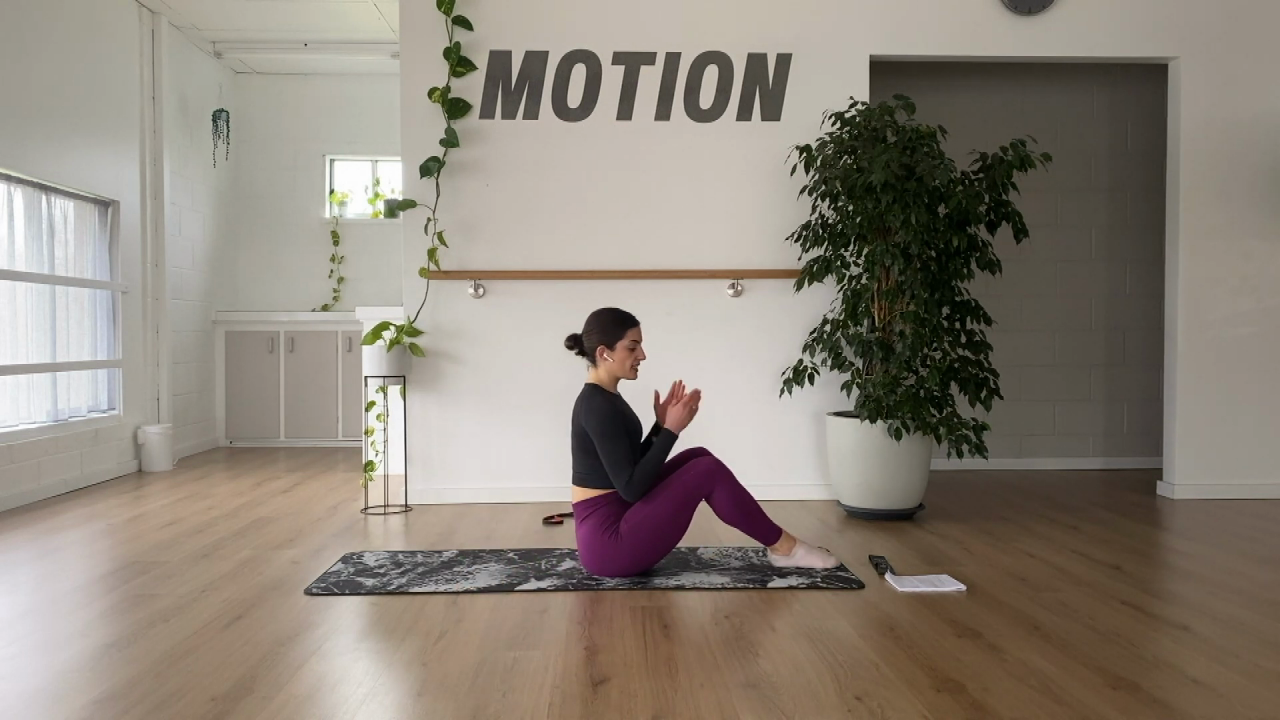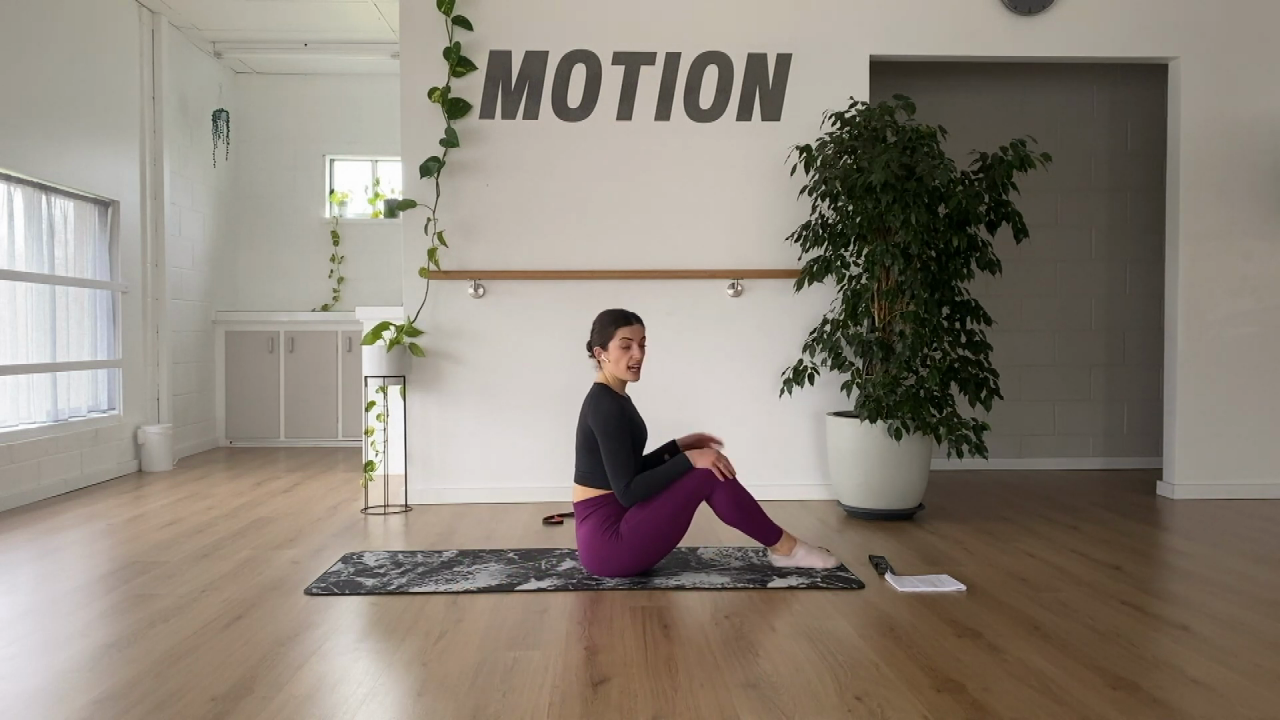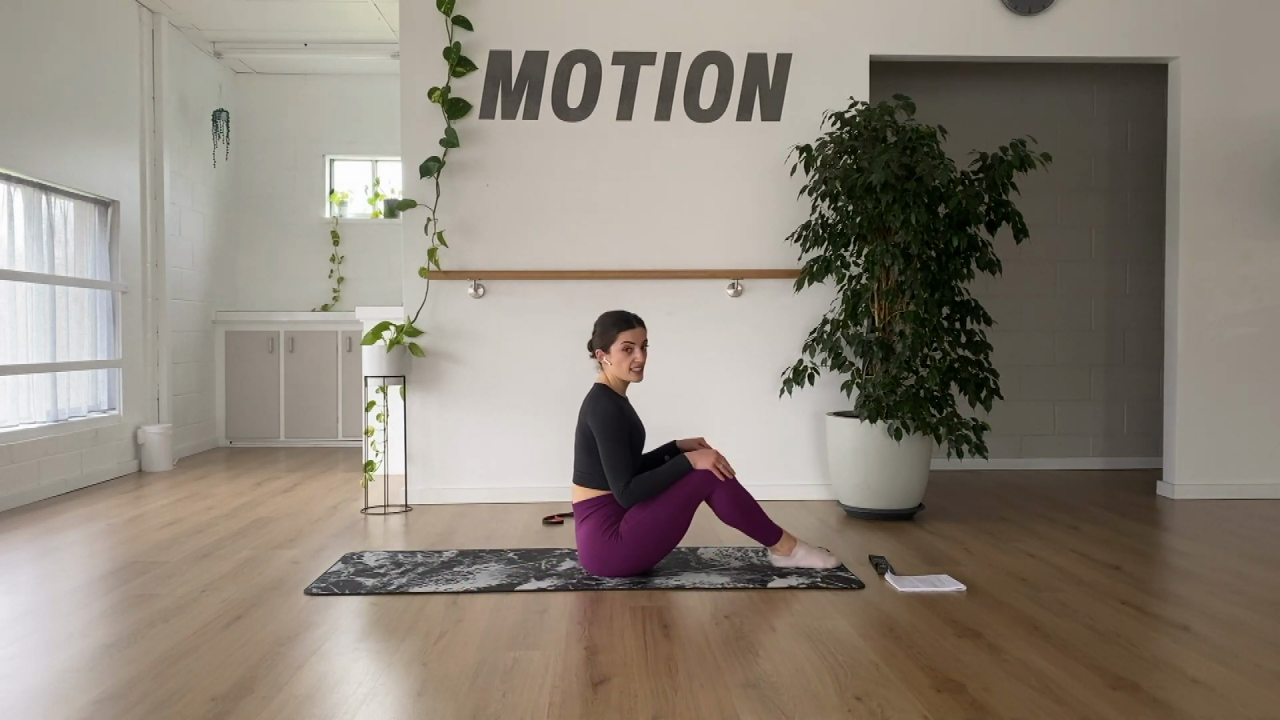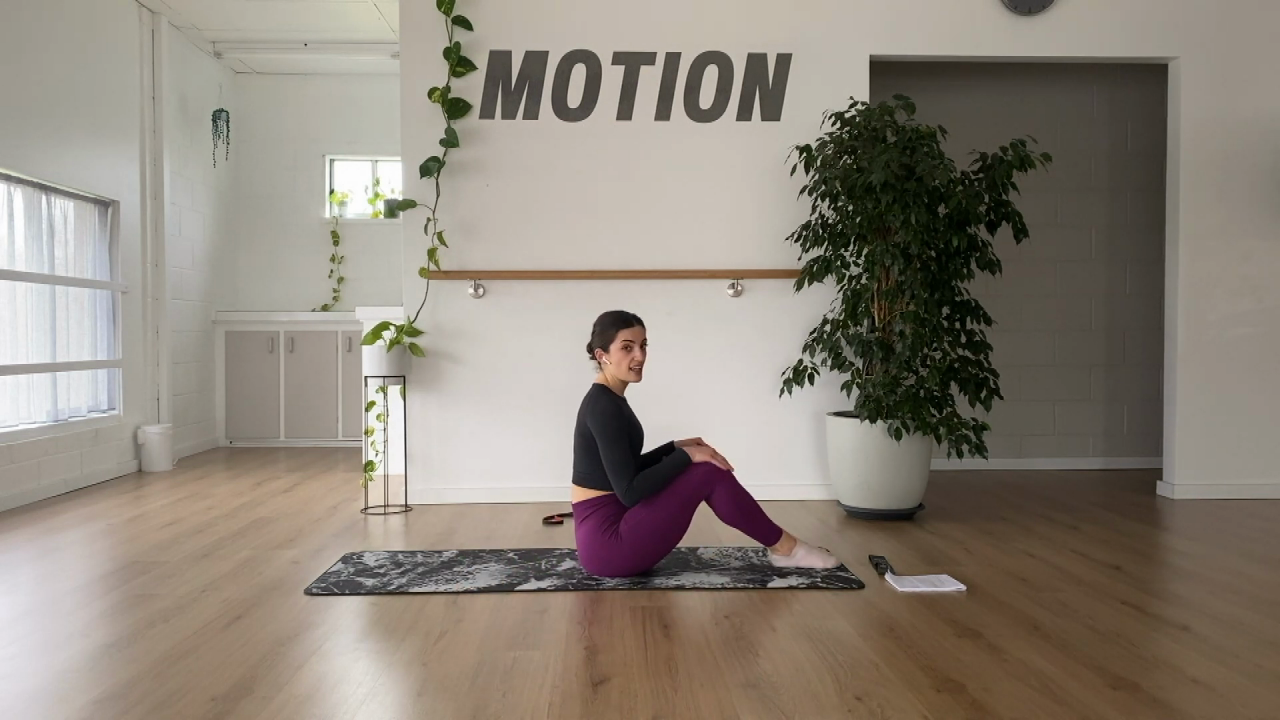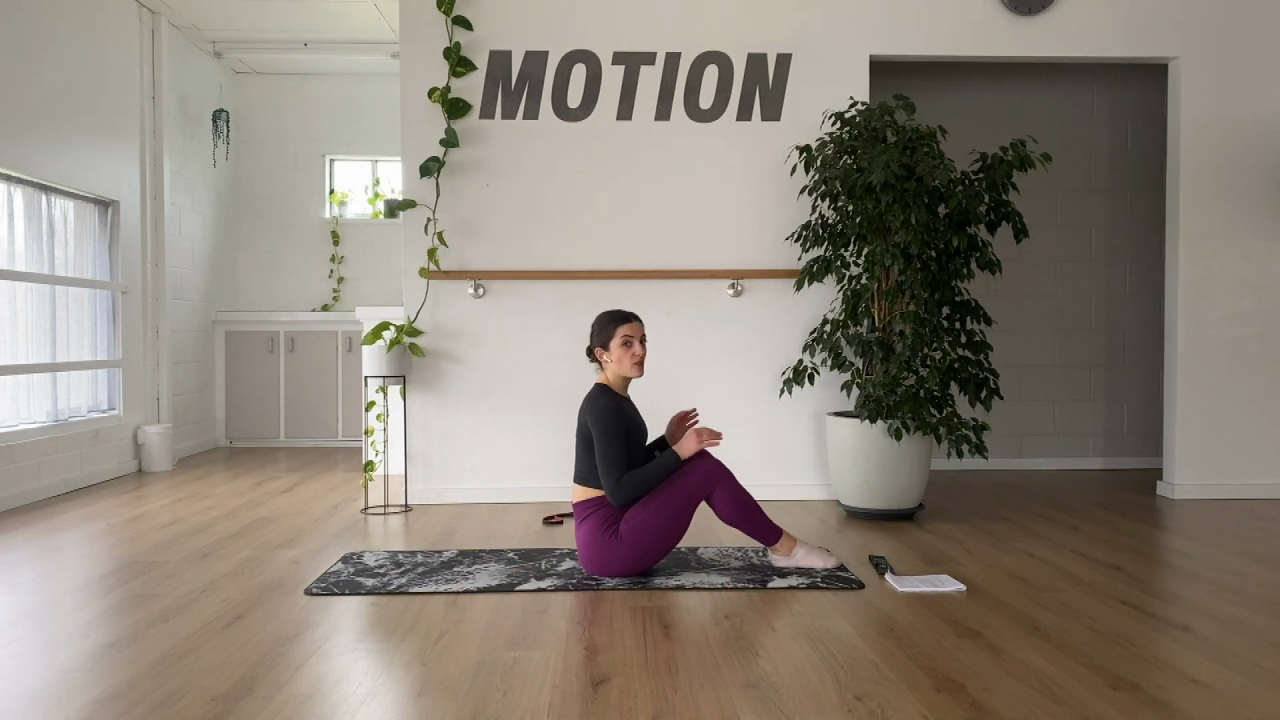
dt=0.4s
person 1, frame 1
left shoulder: (603, 398)
right shoulder: (599, 405)
left elbow: (633, 466)
right elbow: (630, 487)
left wrist: (662, 426)
right wrist: (671, 431)
left hip: (613, 527)
right hip: (609, 544)
left knee: (699, 458)
right knee: (708, 471)
left ankle: (778, 541)
right ankle: (783, 546)
person 1, frame 2
left shoulder: (613, 399)
right shoulder: (606, 406)
right elbow: (627, 492)
left wrist: (678, 447)
right wrist: (688, 458)
left hip: (613, 527)
right hip: (609, 544)
left knee: (703, 464)
right knee: (708, 473)
left ankle: (779, 542)
right ankle: (784, 547)
person 1, frame 3
left shoulder: (610, 400)
right shoulder: (605, 407)
right elbow: (626, 492)
left wrist: (678, 448)
right wrist: (688, 460)
left hip: (612, 529)
right hip: (608, 544)
left knee: (705, 467)
right knee: (708, 474)
left ankle: (780, 543)
right ankle: (784, 547)
person 1, frame 4
left shoulder: (609, 400)
right shoulder: (604, 407)
right elbow: (629, 491)
left wrist: (676, 448)
right wrist: (685, 456)
left hip: (611, 529)
right hip: (608, 544)
left knee: (702, 464)
right knee: (709, 472)
left ankle: (779, 543)
right ankle: (783, 547)
person 1, frame 5
left shoulder: (616, 399)
right shoulder: (604, 405)
right elbow: (617, 490)
left wrist: (667, 441)
right wrist: (678, 452)
left hip: (613, 529)
right hip: (608, 544)
left knee: (700, 463)
right knee: (708, 471)
left ankle: (779, 543)
right ankle: (784, 548)
